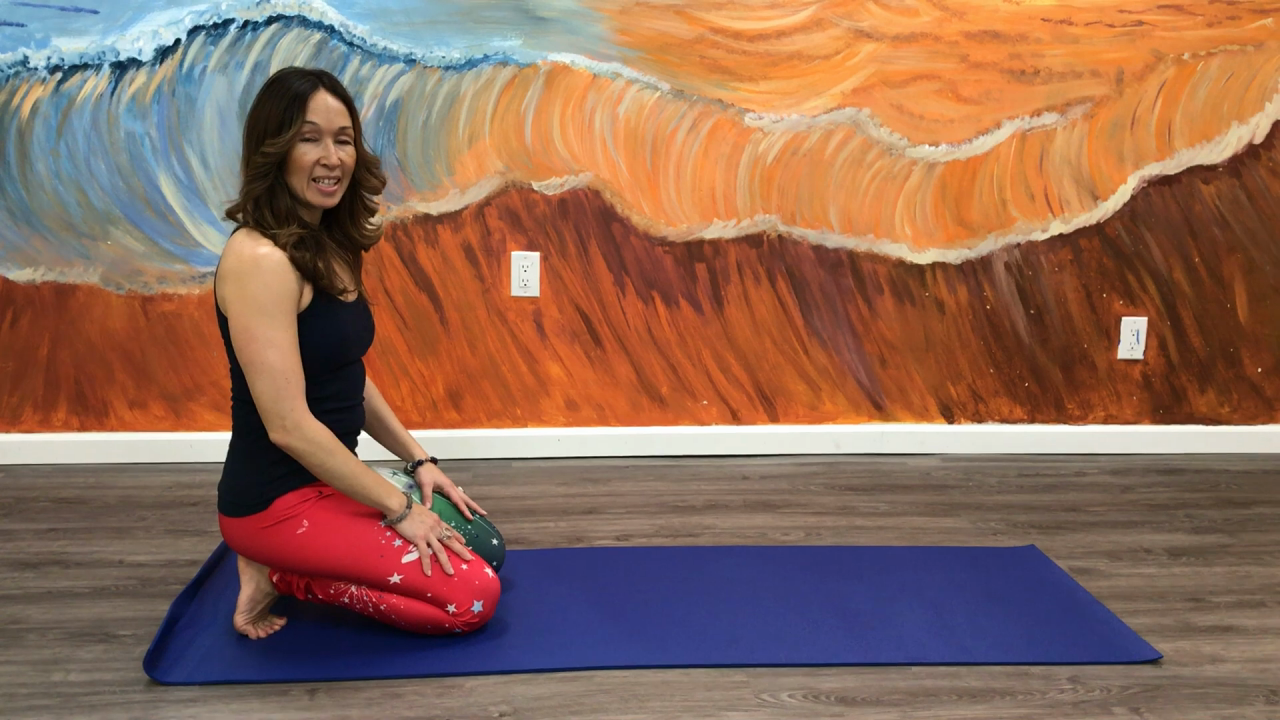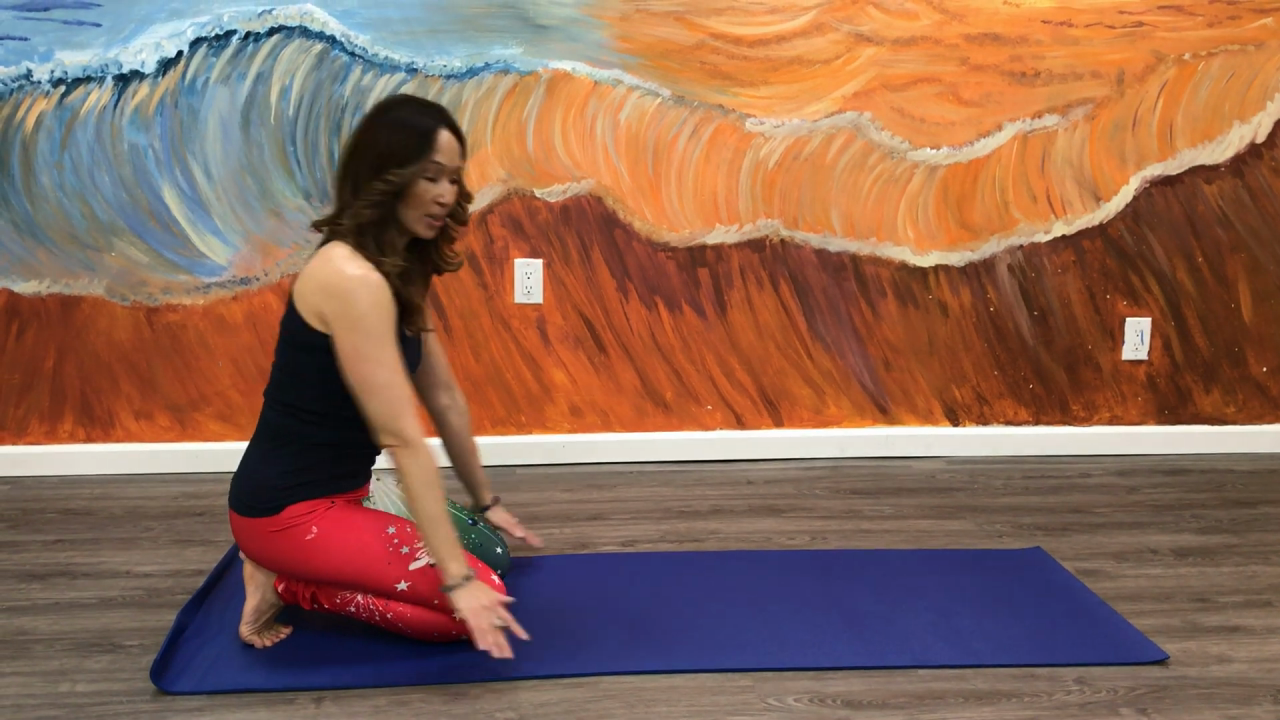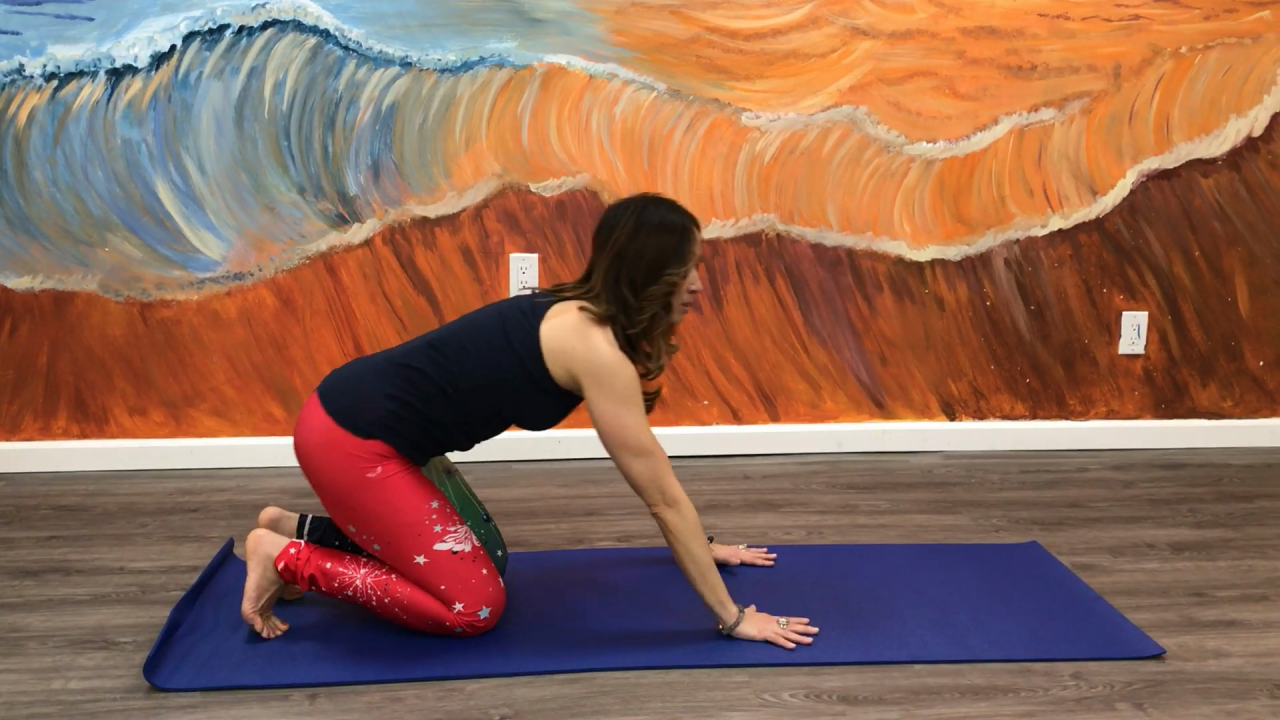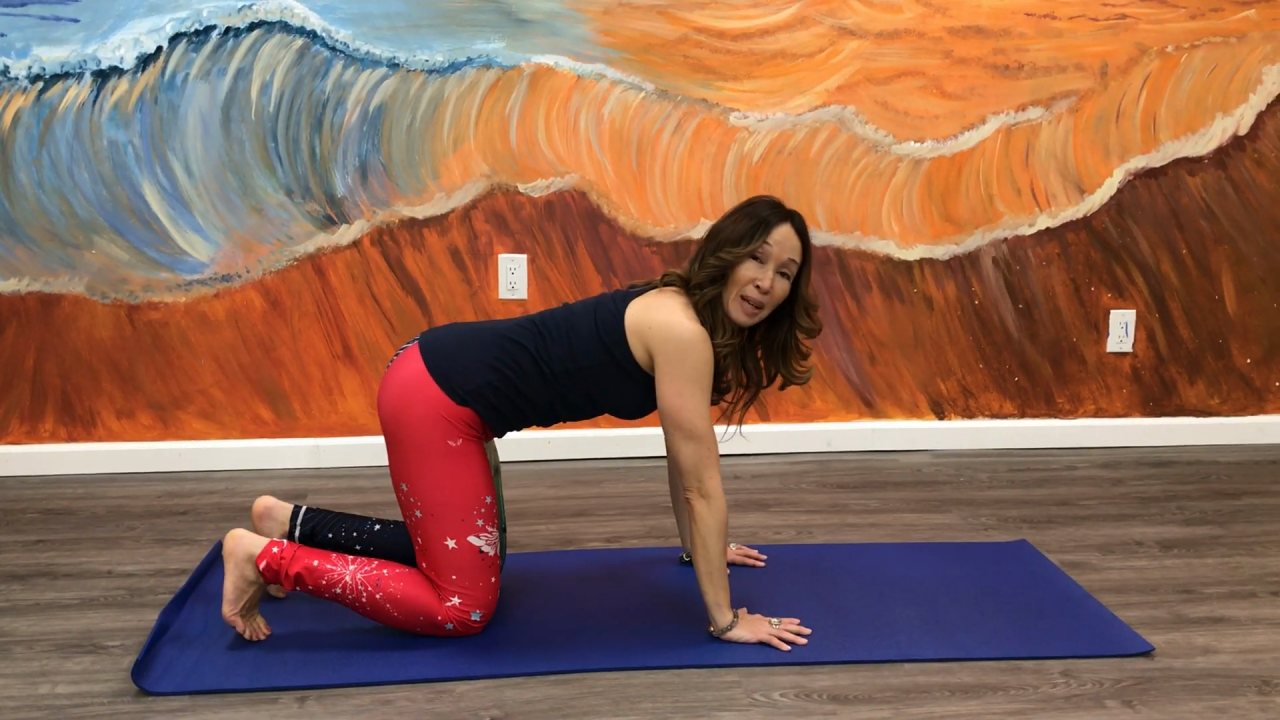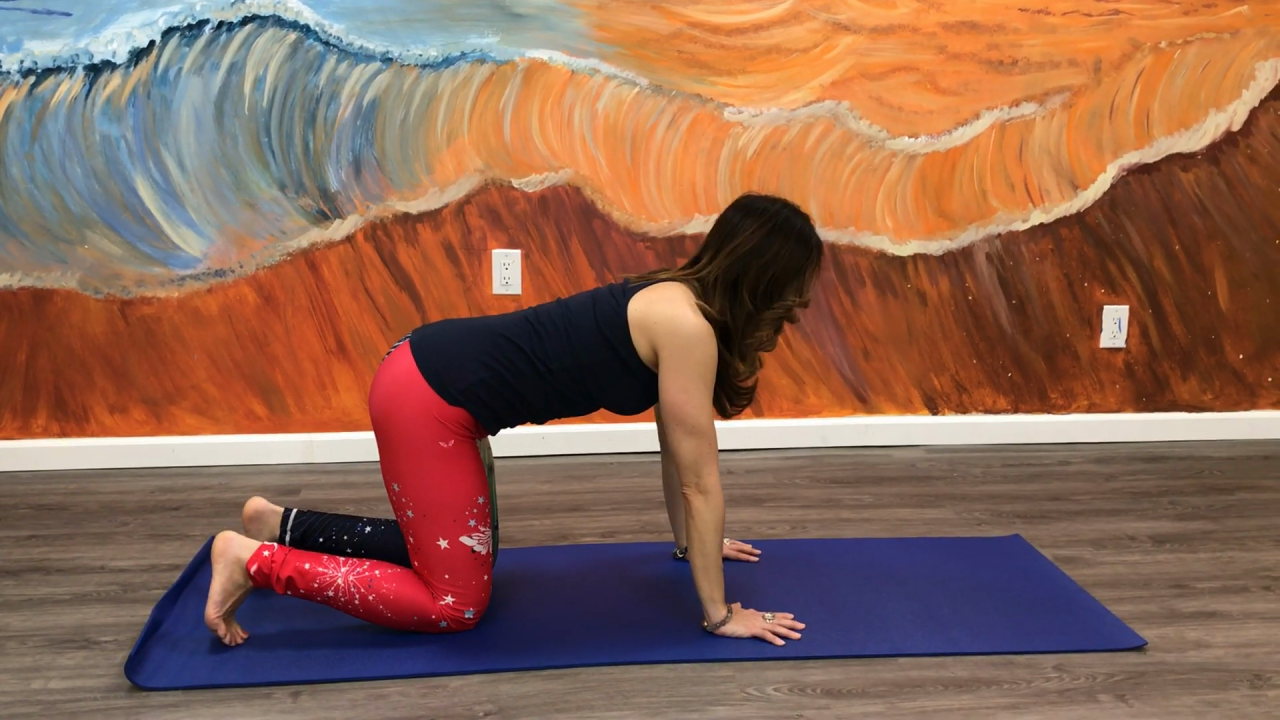
dt=1s
person 1, frame 1
left shoulder: (326, 245)
right shoulder: (260, 260)
right elbow: (289, 425)
left wrist: (419, 460)
right wrist: (398, 509)
left hip: (321, 483)
right hip: (278, 500)
right knee: (472, 595)
left ankle: (284, 567)
right ankle: (280, 574)
person 1, frame 2
left shoulder: (399, 267)
right shoulder: (351, 278)
left elbow: (442, 393)
right elbow: (403, 439)
left wrist: (485, 502)
right wrist: (457, 579)
left hip: (332, 492)
right hip: (290, 507)
left knee: (486, 553)
right knee: (481, 600)
left ankle: (294, 569)
right ankle: (289, 582)
person 1, frame 3
left shoulder: (579, 317)
right shoulder: (595, 348)
left elbow: (647, 451)
right elbow: (663, 495)
left wrist: (702, 546)
right wrist: (732, 617)
left hip: (360, 423)
right hip: (350, 438)
left knee: (479, 555)
right knee: (475, 604)
left ankle: (300, 529)
right ankle: (287, 559)
person 1, frame 4
left shoulder: (691, 316)
right shoulder: (683, 331)
left elbow: (682, 464)
right elbow: (702, 485)
left wrist: (699, 549)
right wrist: (724, 618)
left hip: (440, 382)
right hip: (434, 398)
left knee: (463, 557)
right knee: (463, 606)
left ankle: (292, 523)
right ankle: (263, 555)
person 1, frame 5
left shoulder: (680, 304)
right shoulder: (688, 327)
left elbow: (675, 453)
right elbow: (700, 480)
left wrist: (689, 543)
right wrist: (720, 612)
left hip: (433, 378)
right hip: (426, 398)
left knee: (456, 553)
right knee: (456, 604)
left ankle: (284, 526)
right ankle: (253, 559)
